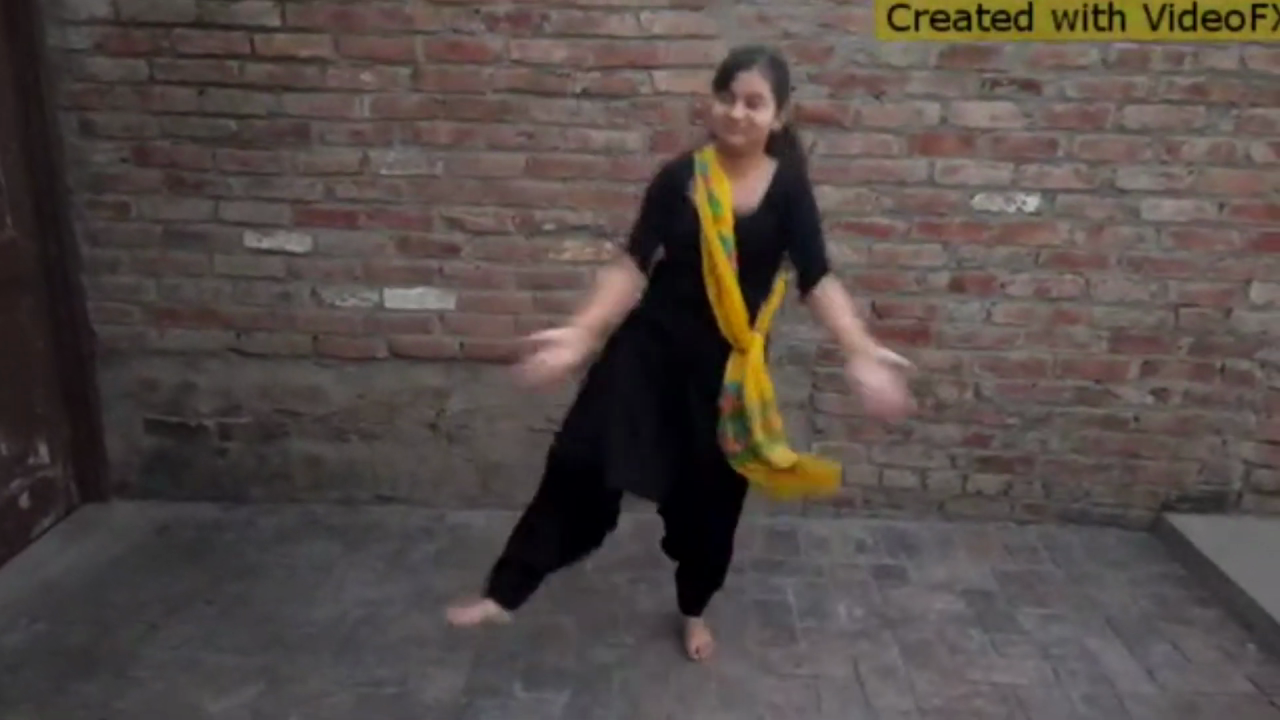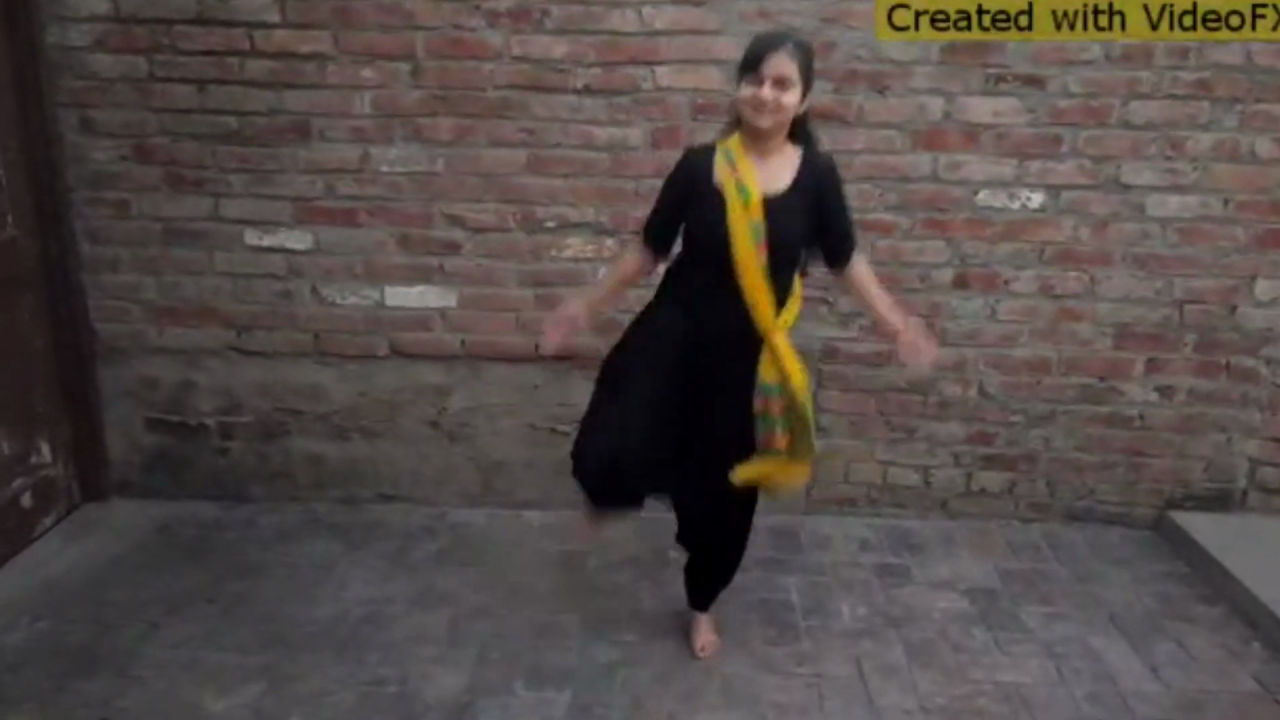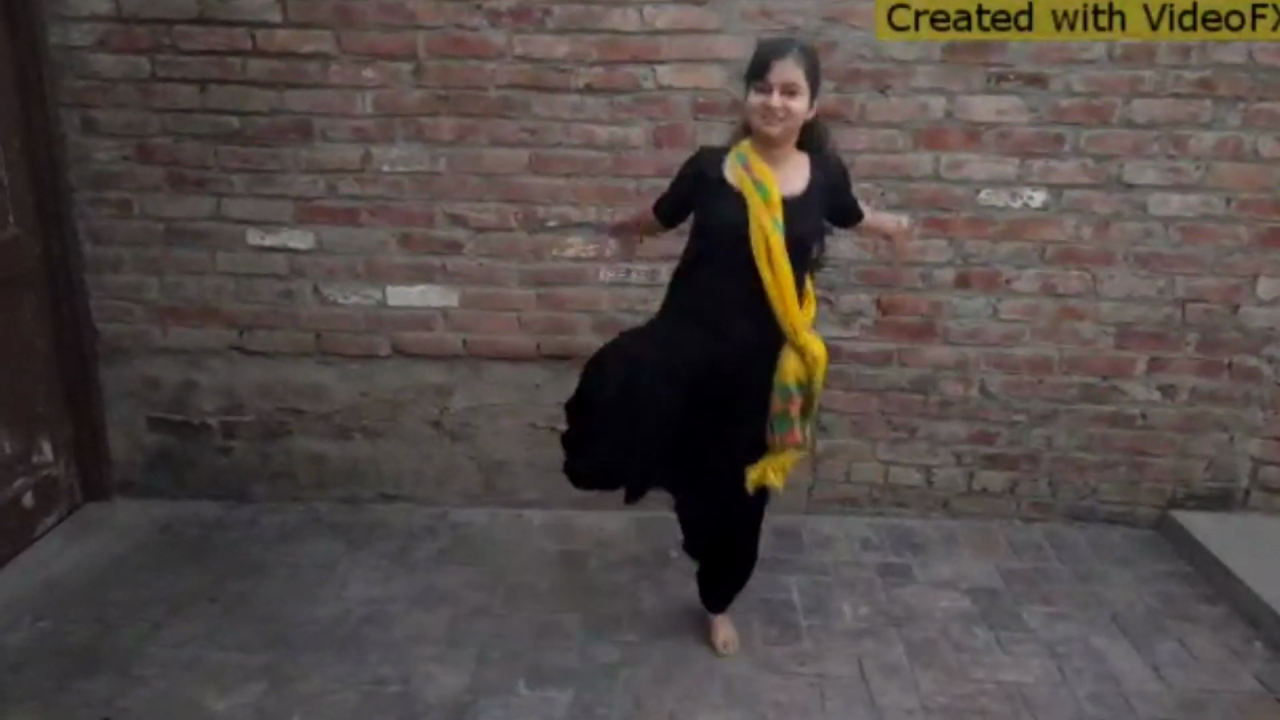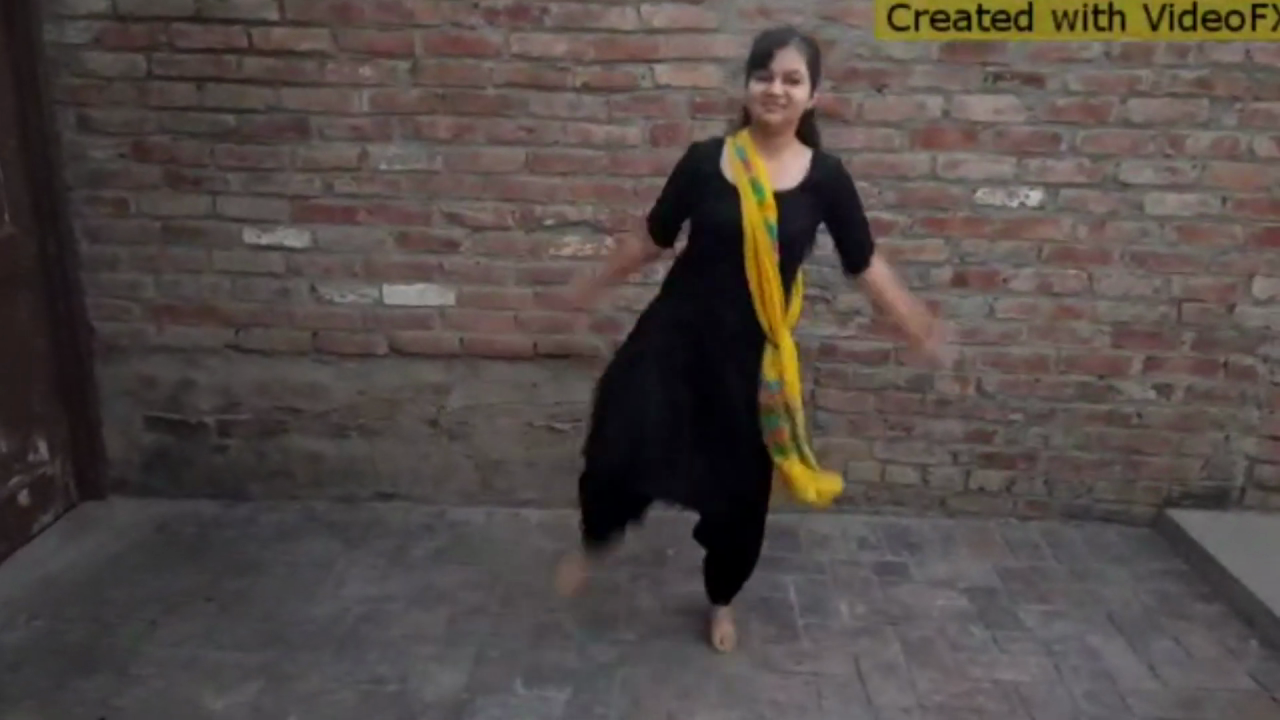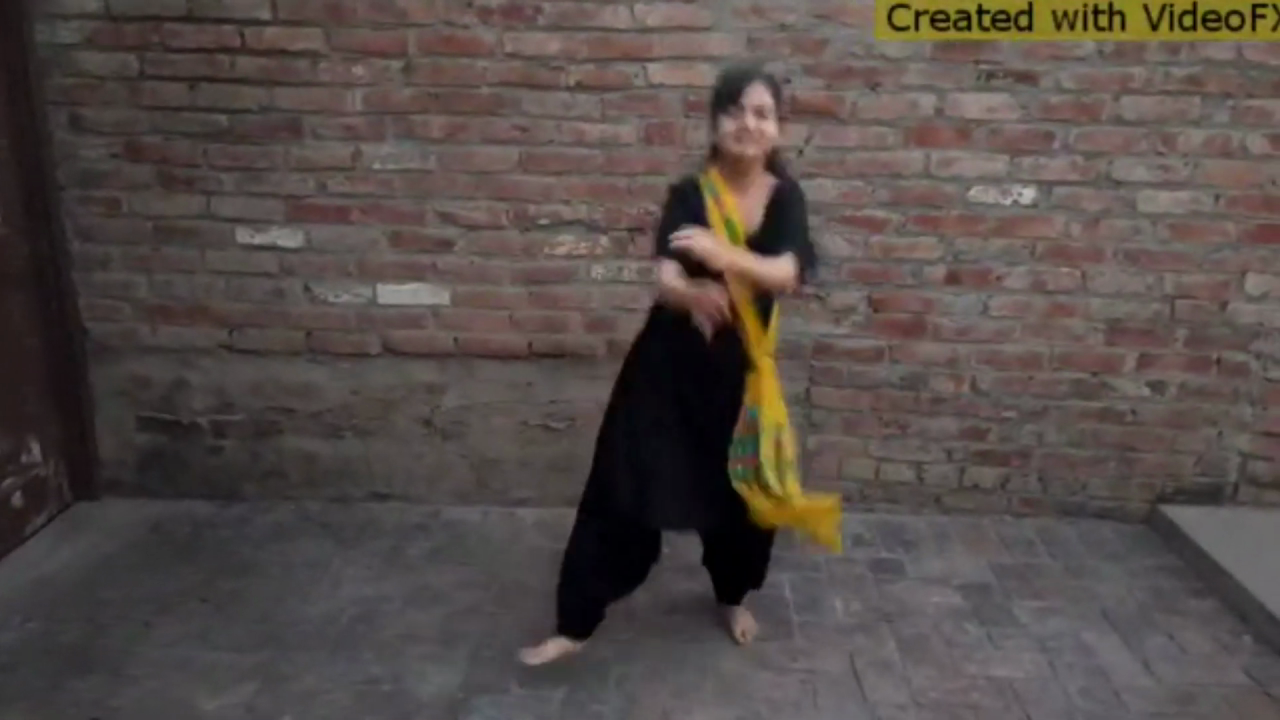
dt=0.2s
person 1, frame 1
left shoulder: (789, 184)
right shoulder: (677, 176)
left elbow: (818, 280)
right elbow: (633, 265)
left wrist: (862, 353)
right wrist: (580, 336)
left hip: (726, 363)
right hip: (651, 346)
left knee: (712, 496)
right knee: (583, 463)
left ankle: (693, 609)
right ankle: (505, 592)
person 1, frame 2
left shoulder: (817, 171)
right shoulder: (698, 166)
left elbow: (844, 257)
right elbow: (650, 247)
left wrist: (892, 319)
right wrist: (589, 302)
left hip: (748, 354)
right hip: (682, 332)
left knee: (725, 491)
right knee: (624, 452)
left ankle: (702, 606)
right ankle: (607, 496)
person 1, frame 3
left shoulder: (825, 174)
right shoulder: (710, 168)
left elbow: (849, 216)
right elbow: (662, 215)
left wrist: (888, 225)
right wrist: (619, 227)
left hip: (756, 361)
right hip: (680, 343)
left knee: (733, 493)
left ankle: (717, 605)
person 1, frame 4
left shoulder: (824, 175)
right shoulder: (704, 160)
left elbow: (862, 258)
right elbow: (656, 236)
left wrist: (911, 319)
right wrist: (597, 284)
left hip: (750, 350)
right hip: (676, 331)
left knee: (740, 486)
right knee: (621, 454)
left ankle: (721, 600)
right ankle: (595, 541)
person 1, frame 5
left shoulder: (784, 197)
right shoulder: (688, 196)
left elbow: (786, 273)
right elbow: (666, 277)
left wrist: (725, 255)
right wrist: (691, 293)
left hip: (739, 374)
right hip: (671, 368)
left knee: (743, 499)
right knee: (620, 498)
left ankle: (733, 598)
right ankle: (573, 626)
